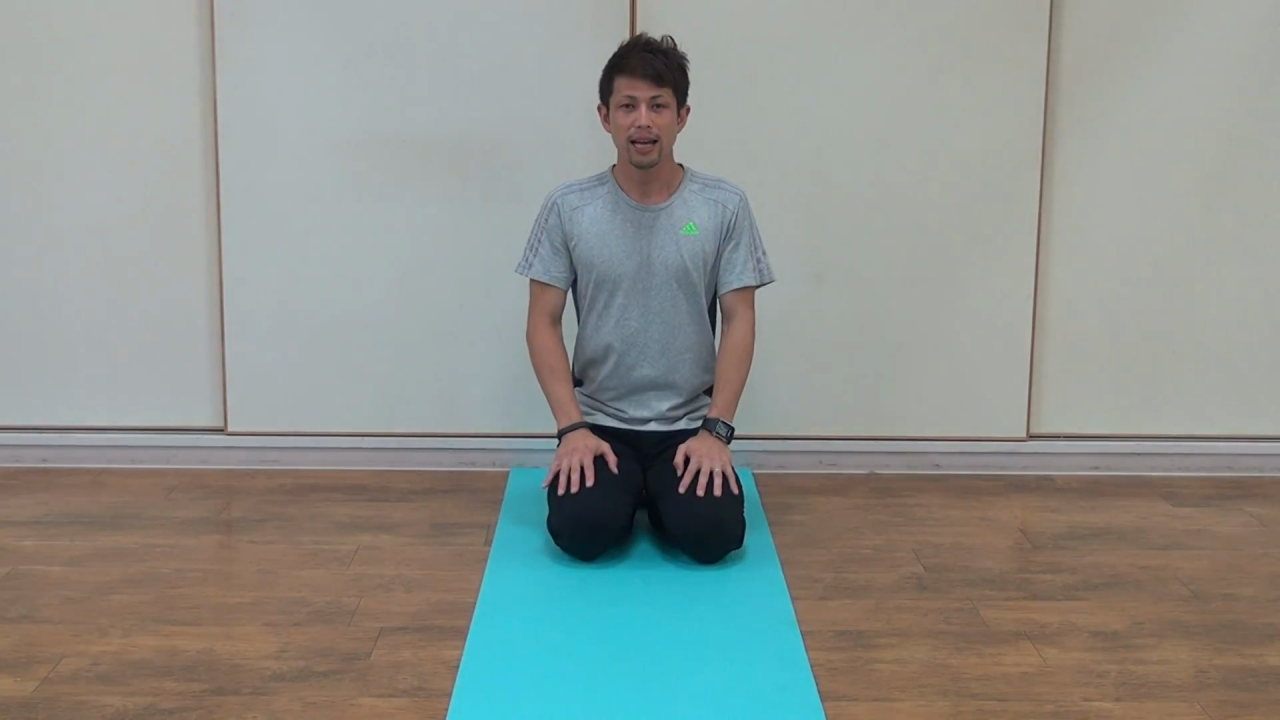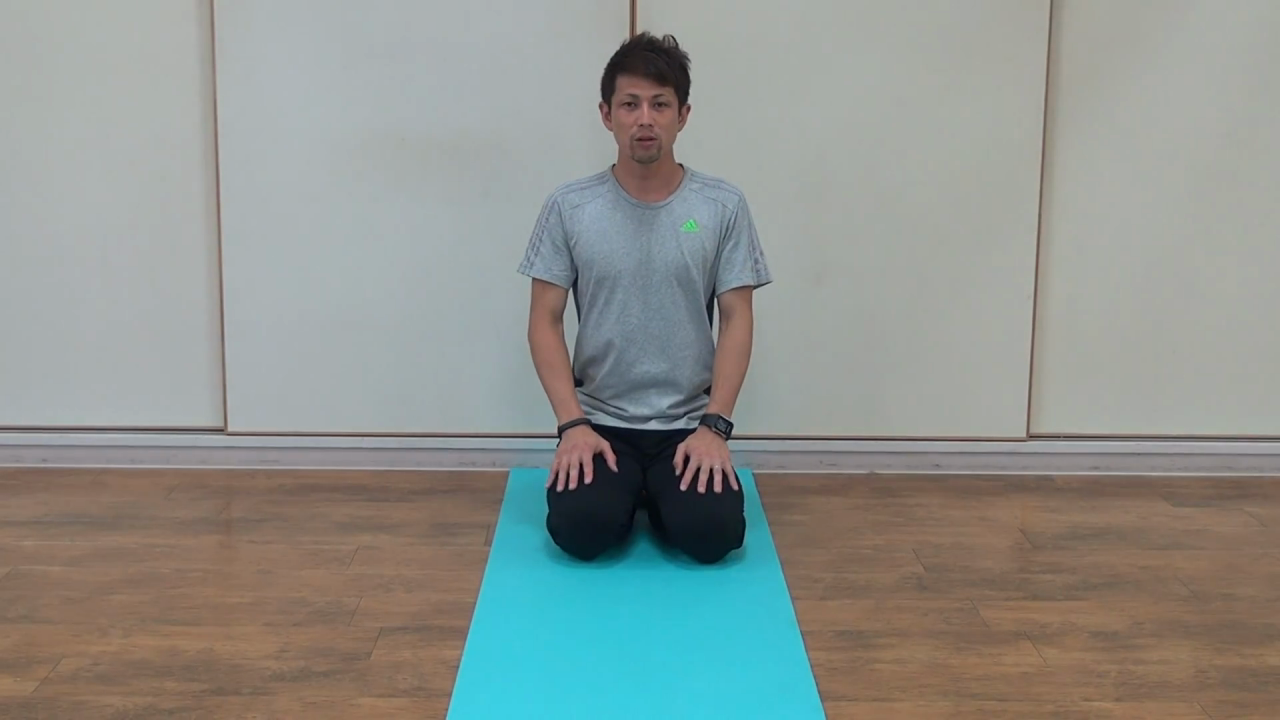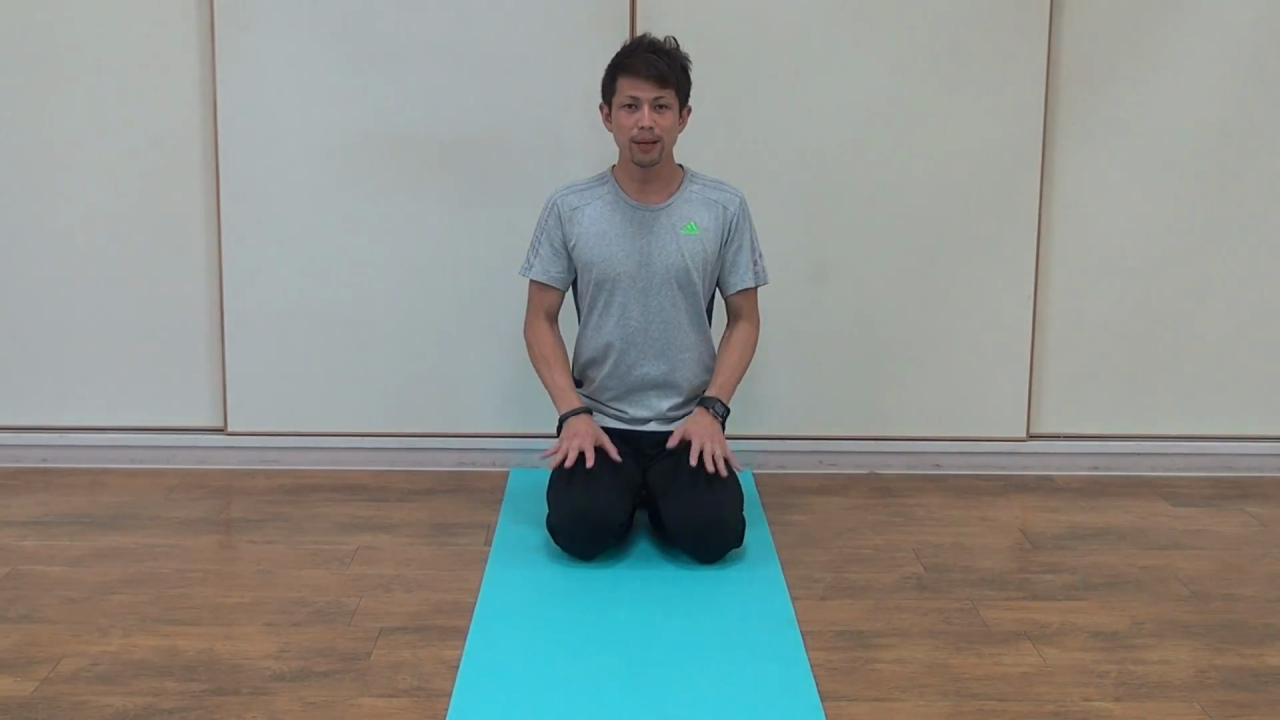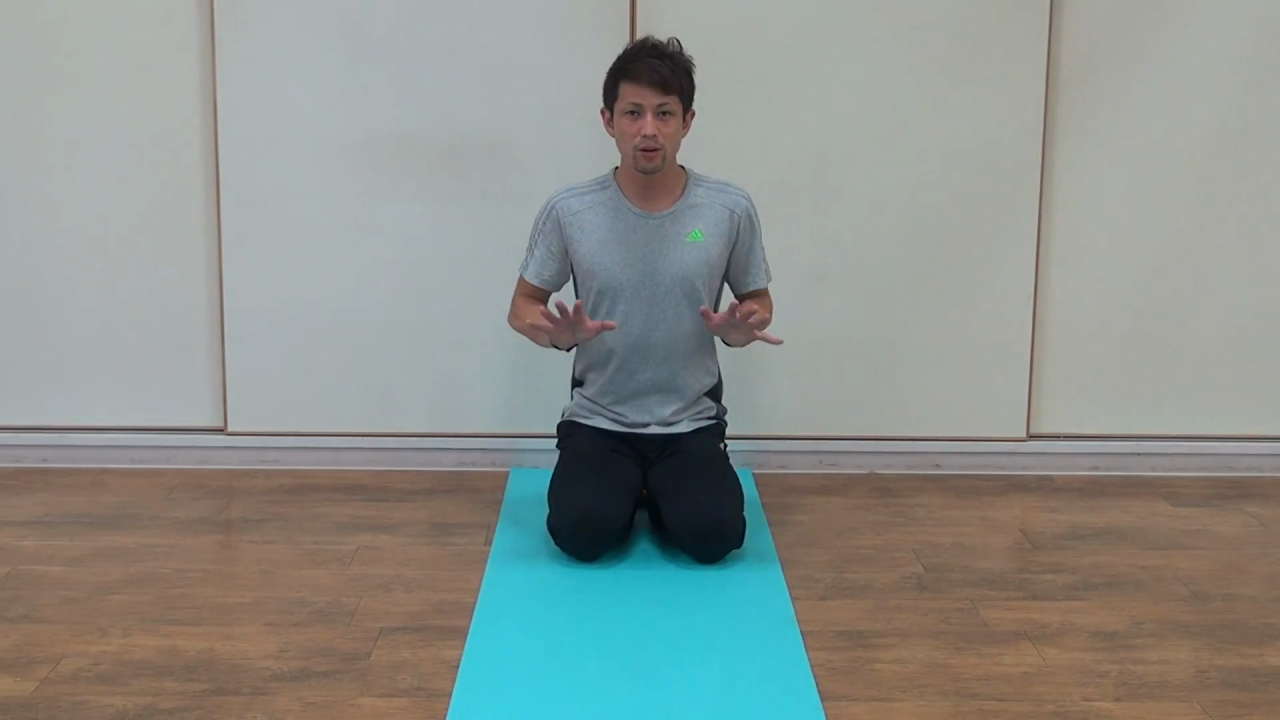
dt=0.3s
person 1, frame 1
left shoulder: (724, 206)
right shoulder: (567, 208)
left elbow: (739, 322)
right elbow: (543, 324)
left wrist: (716, 428)
right wrist: (572, 427)
left hip: (689, 422)
right hip: (600, 420)
left knee: (712, 534)
right knee: (583, 530)
left ankle: (658, 494)
right ankle: (627, 492)
person 1, frame 2
left shoulder: (723, 206)
right shoulder: (567, 207)
left elbow: (736, 321)
right elbow: (545, 322)
left wrist: (714, 425)
right wrist: (572, 423)
left hip: (688, 421)
right hip: (600, 419)
left knee: (712, 535)
right knee: (580, 530)
left ankle: (659, 495)
right ankle: (626, 492)
person 1, frame 3
left shoulder: (725, 207)
right shoulder: (568, 208)
left elbow: (744, 320)
right elbow: (540, 320)
left wrist: (712, 408)
right wrist: (573, 412)
left hip: (689, 421)
right hip: (599, 419)
left knee: (711, 534)
right knee: (581, 530)
left ankle: (658, 493)
right ankle: (626, 493)
person 1, frame 4
left shoulder: (732, 209)
right shoulder: (566, 211)
left elbow: (757, 299)
right elbow: (523, 305)
left wrist: (743, 323)
right wrist: (558, 332)
left hip: (690, 422)
right hip: (599, 421)
left knee: (713, 535)
right knee: (581, 533)
left ankle: (660, 495)
right ankle: (626, 493)
